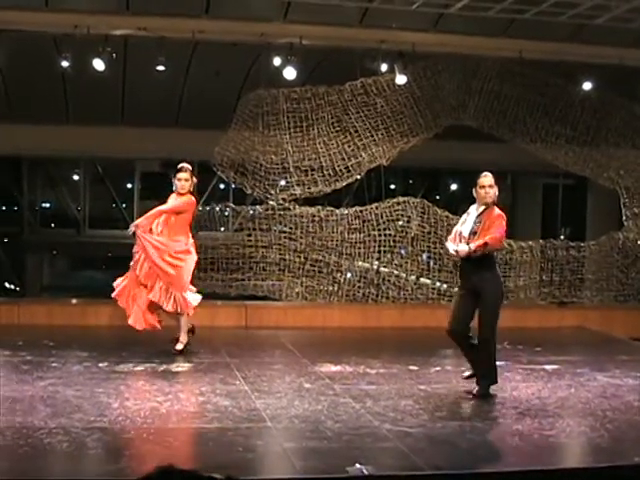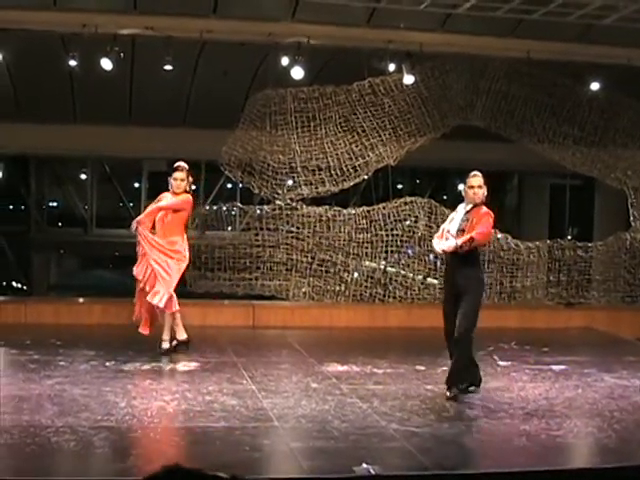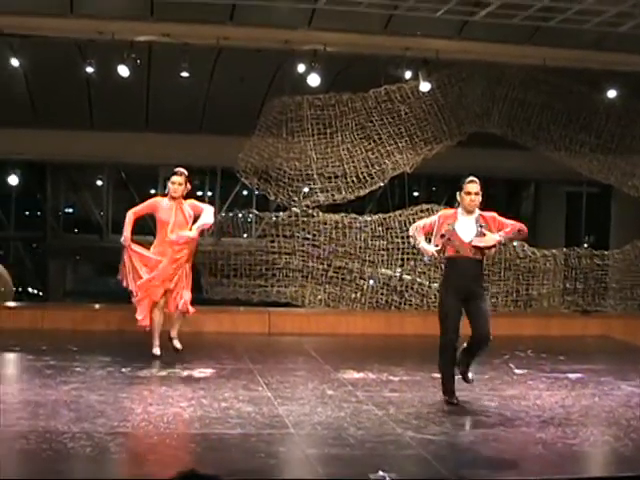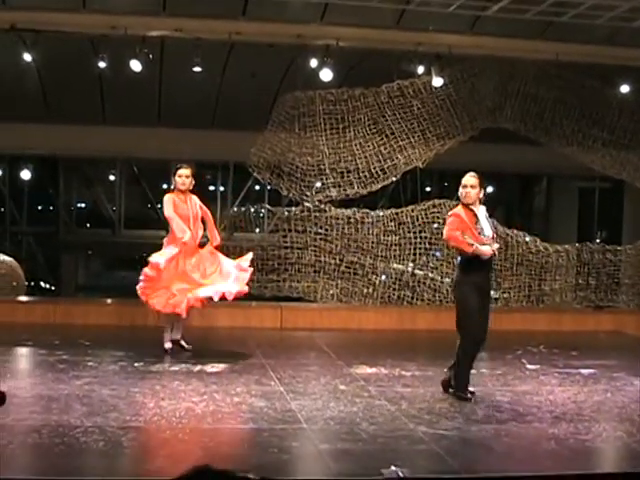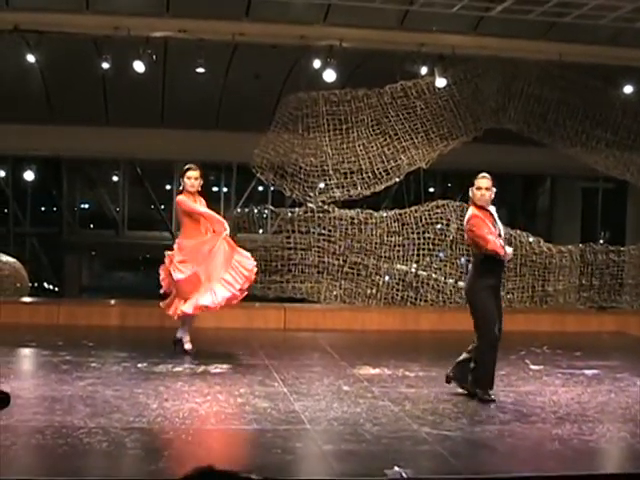
dt=0.4s
person 1, frame 1
left shoulder: (496, 216)
right shoulder: (468, 215)
left elbow: (496, 241)
right elbow: (452, 238)
left wrist: (470, 248)
right wrist: (454, 247)
left hip: (487, 279)
right hip: (467, 280)
left knee: (486, 333)
right knee: (455, 329)
left ankle: (486, 382)
right ankle: (481, 367)
person 1, frame 2
left shoulder: (484, 214)
right shoulder: (455, 213)
left elbow: (482, 236)
right elbow: (439, 235)
left wrist: (456, 245)
right wrist: (439, 244)
left hip: (471, 279)
right hip: (451, 278)
left knee: (462, 333)
right knee: (451, 334)
left ankle: (455, 382)
right ankle: (471, 378)
person 1, frame 3
left shoulder: (489, 219)
right shoulder: (445, 217)
left elbow: (521, 230)
right elbow: (416, 228)
left wrist: (497, 237)
right wrist: (423, 244)
left hip: (475, 286)
right hip: (451, 285)
left knee: (482, 335)
right knee: (449, 338)
left ankle: (463, 361)
right ankle: (448, 391)
person 1, frame 4
left shoulder: (483, 214)
right shoulder: (457, 215)
right elbow: (450, 237)
left wrist: (492, 246)
right wrist: (475, 248)
left hip: (484, 281)
right hip: (467, 281)
left knee: (478, 336)
right knee: (471, 334)
left ankle: (453, 378)
right ankle: (460, 385)
person 1, frame 5
left shoulder: (490, 214)
right shoulder: (474, 216)
left elbow: (498, 243)
right elbow: (488, 242)
left wrist: (503, 250)
right wrist: (503, 251)
left hip: (492, 282)
right hip: (481, 283)
left knee: (488, 335)
right knee: (489, 335)
left ankle: (460, 373)
right ankle: (480, 386)
person 2, frame 1
left shoulder: (189, 201)
right shoulder: (173, 197)
left elbow: (162, 210)
right elbow: (162, 215)
left wrist: (139, 222)
right wrist: (152, 229)
left hip: (181, 251)
right hip: (164, 250)
left knee: (177, 293)
right knee: (160, 292)
left ankle: (183, 338)
right ankle: (185, 327)
person 2, frame 2
left shoulder: (186, 200)
right shoulder: (165, 195)
left elbow: (161, 207)
right elbow: (152, 209)
left wrist: (140, 219)
right wrist: (144, 226)
left hip: (175, 251)
right hip: (159, 249)
left knee: (163, 292)
right knee: (159, 293)
left ankle: (166, 338)
right ankle: (181, 336)
person 2, frame 3
left shoulder: (190, 205)
right shoulder: (157, 202)
left elbow: (208, 209)
right elbow: (132, 213)
left wrist: (199, 225)
right wrist: (127, 233)
left hip: (180, 256)
right hip: (158, 255)
left knee: (181, 297)
right knee: (156, 299)
left ankle: (174, 334)
right ankle: (156, 344)
person 2, frame 4
left shoulder: (195, 200)
right shoulder: (170, 198)
left elbow: (207, 216)
right elbow: (169, 213)
left wrist: (214, 238)
right wrist: (182, 230)
left hip: (194, 251)
right hip: (176, 250)
left knee: (195, 295)
right knee: (177, 293)
left ankle: (177, 335)
right ankle: (167, 337)
person 2, frame 5
left shoulder: (201, 200)
right shoulder: (181, 200)
left elbow: (207, 223)
right elbow: (201, 212)
left wrist: (219, 231)
right wrist: (223, 223)
left hip: (203, 250)
right hip: (187, 250)
left knee: (199, 294)
right knee: (190, 294)
left ankle: (180, 335)
right ankle: (186, 338)
